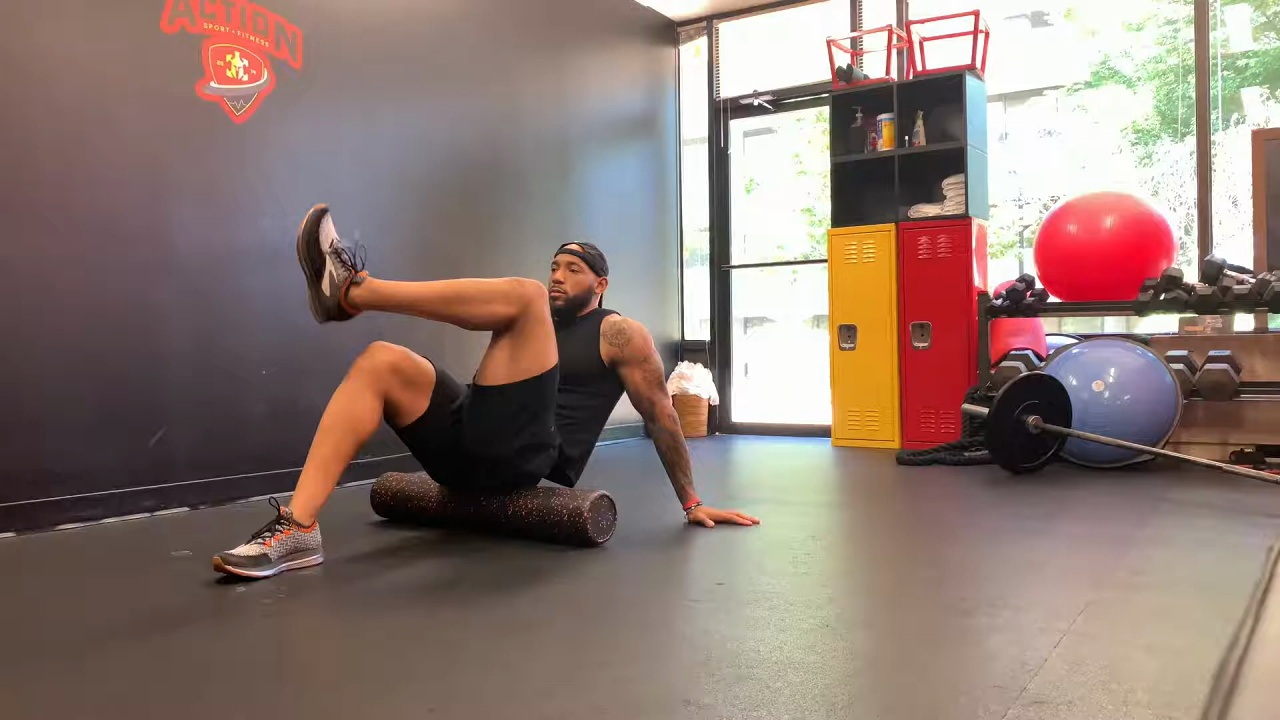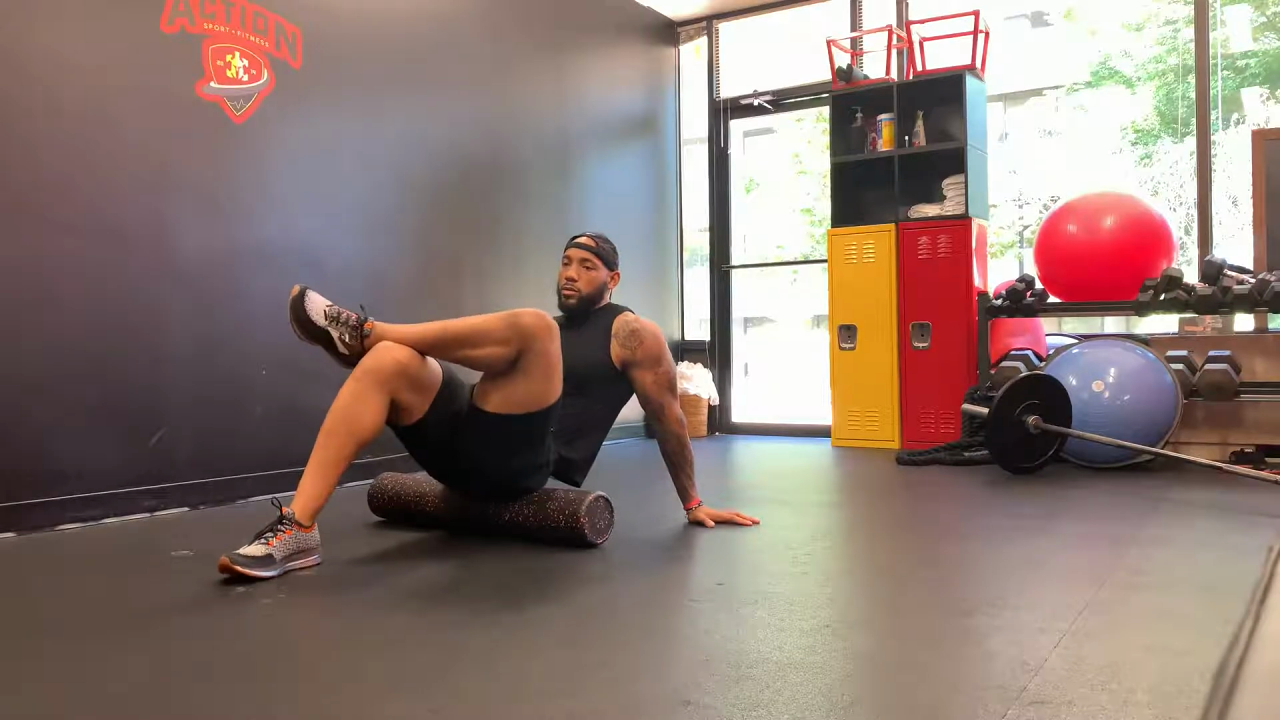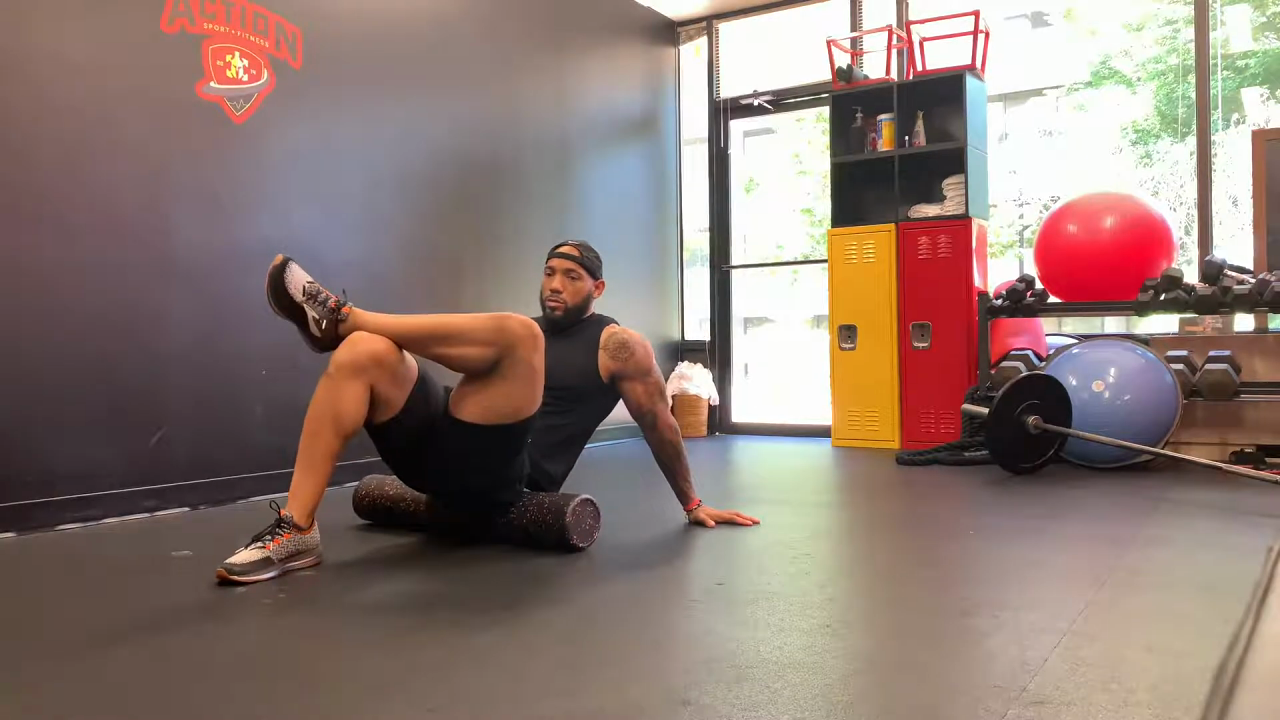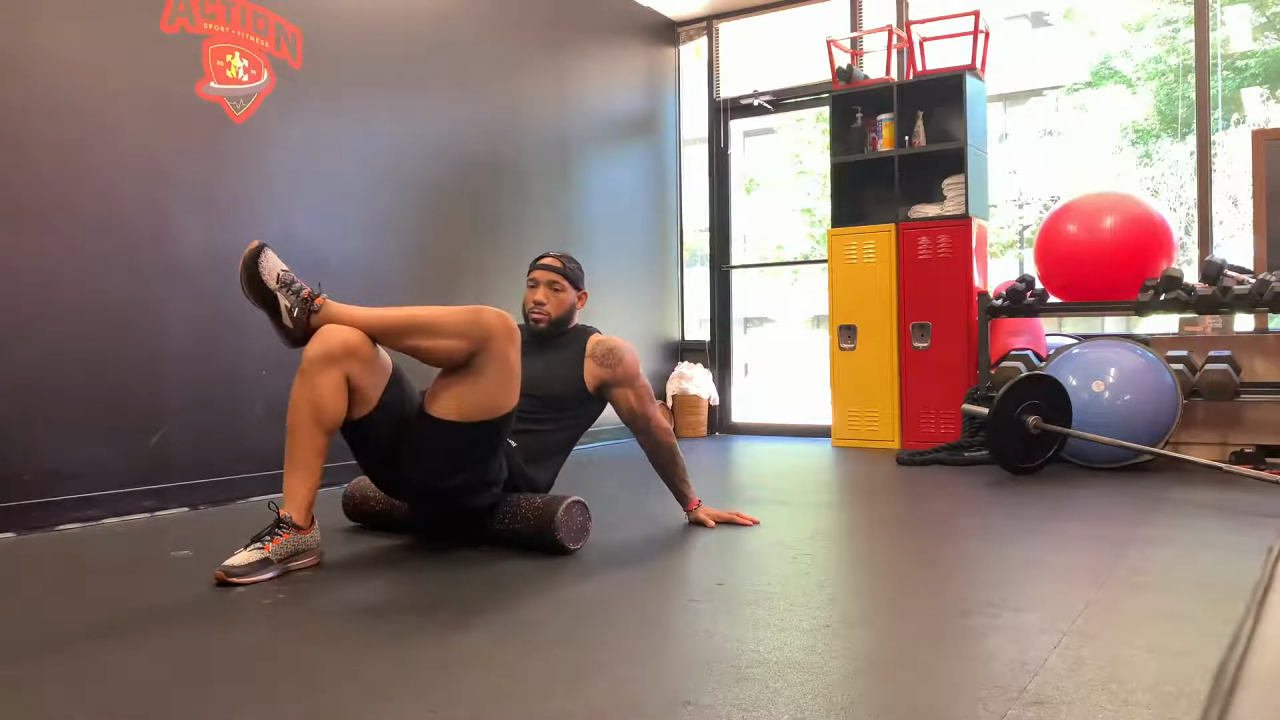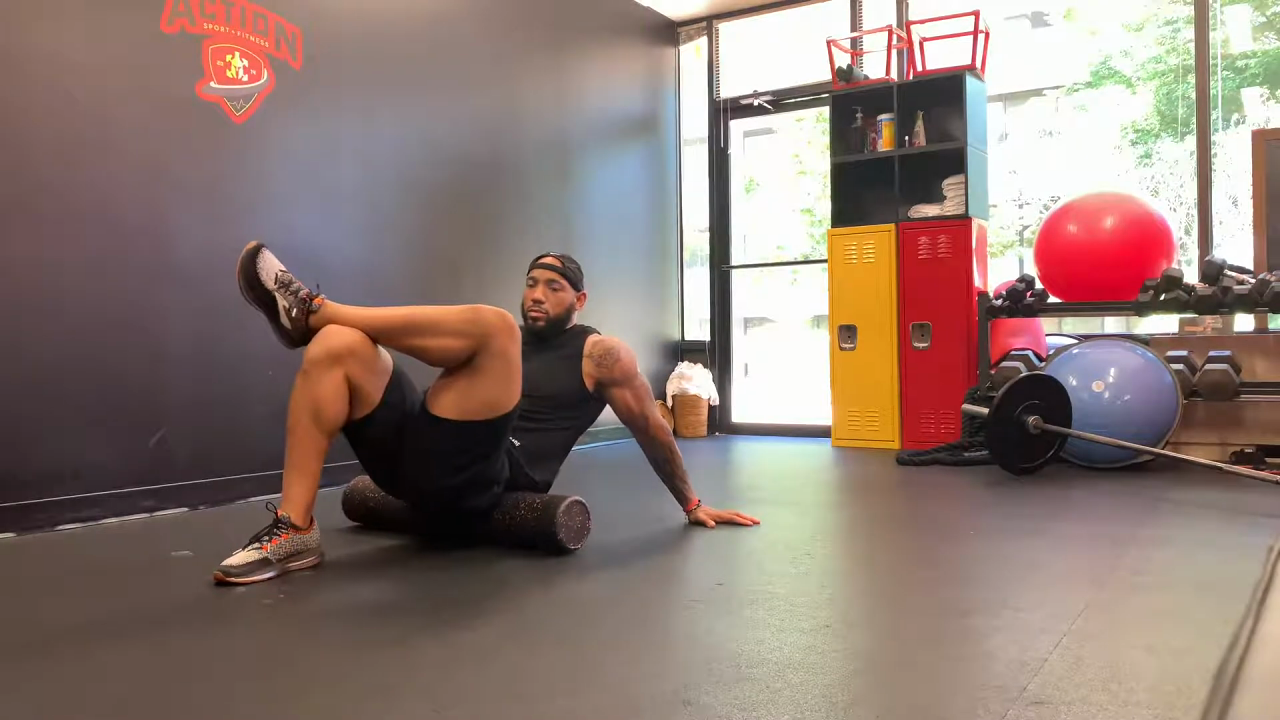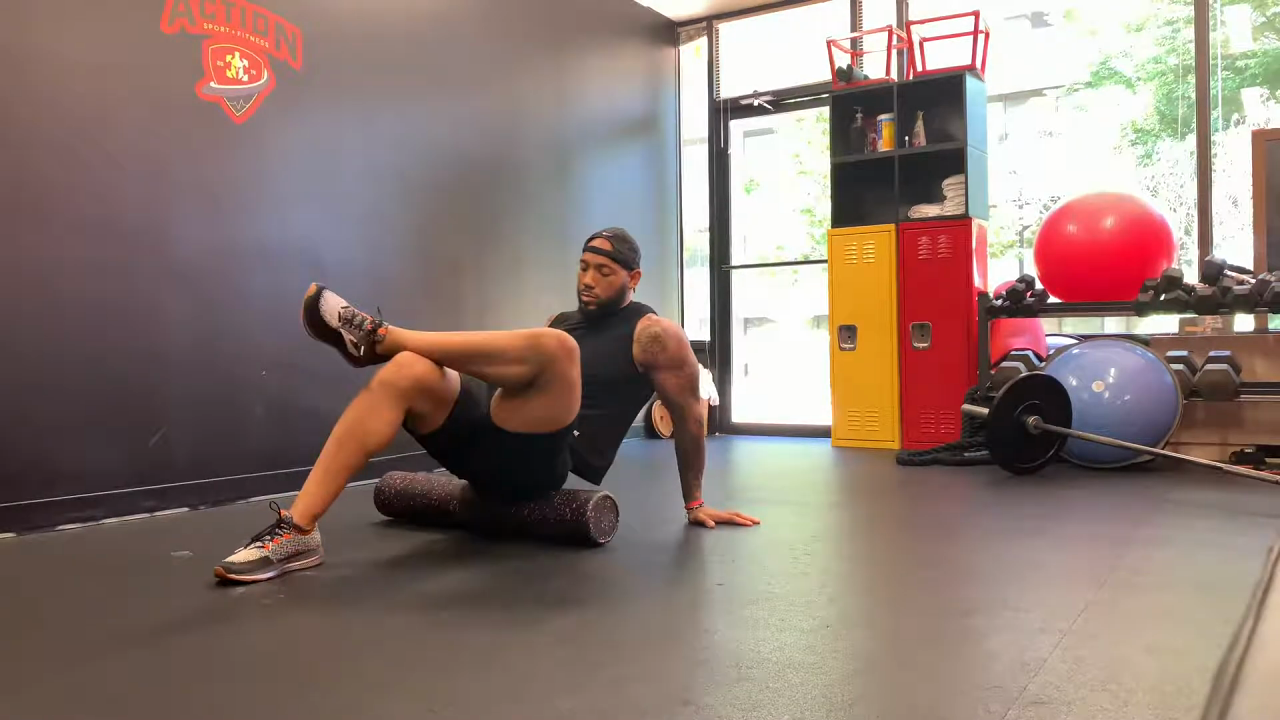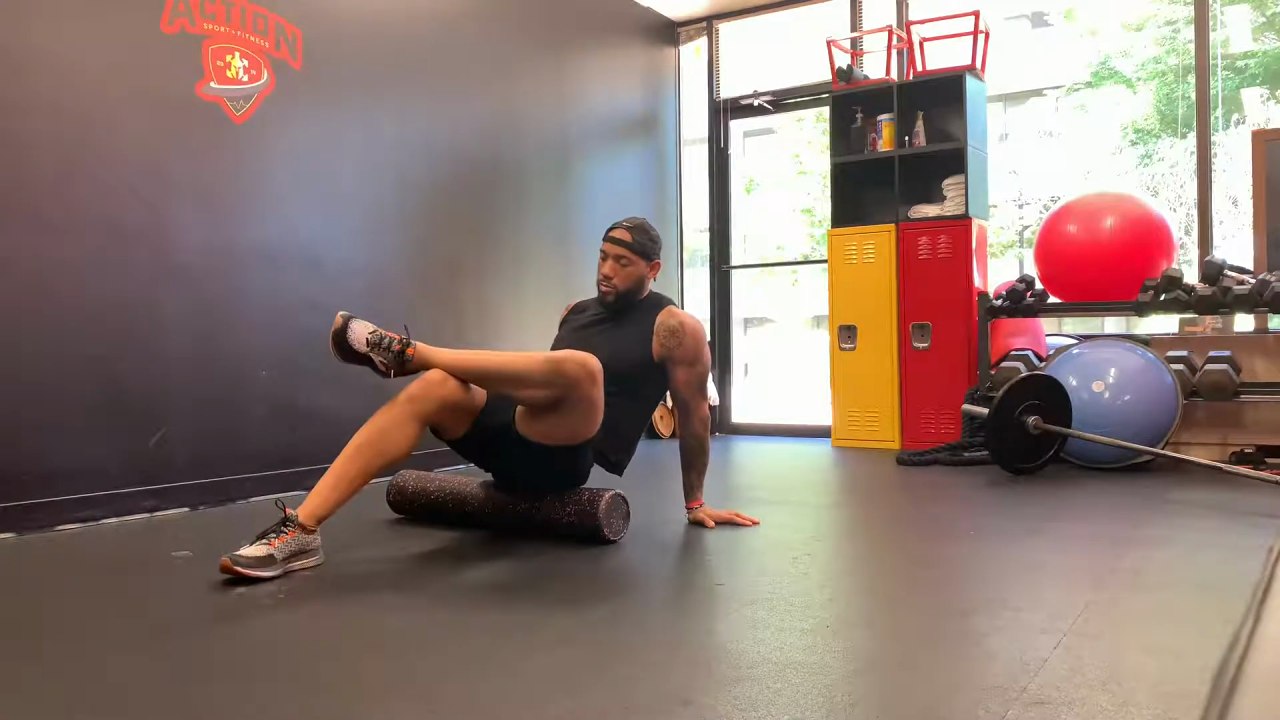
dt=0.7s
person 1, frame 1
left shoulder: (620, 335)
right shoulder: (544, 330)
left elbow: (660, 414)
left wrist: (691, 502)
left hip: (519, 452)
right hip: (471, 449)
left knee: (524, 296)
right knee: (382, 361)
left ankle: (350, 290)
right ankle: (298, 528)
person 1, frame 2
left shoulder: (632, 334)
right shoulder: (551, 332)
left elbow: (668, 417)
left wrist: (692, 503)
left hip: (518, 461)
right hip: (472, 448)
left knee: (532, 327)
right knee: (388, 363)
left ankle: (364, 332)
right ankle: (298, 528)
person 1, frame 3
left shoulder: (619, 346)
right shoulder: (530, 336)
left elbow: (659, 424)
left wrist: (692, 504)
left hip: (495, 471)
right hip: (441, 448)
left knee: (516, 333)
right knee: (362, 353)
left ankle: (339, 316)
right ankle: (296, 531)
person 1, frame 4
left shoulder: (603, 354)
right shoulder: (511, 344)
left elbow: (653, 429)
left wrist: (692, 505)
left hip: (472, 475)
right hip: (420, 455)
left knee: (490, 325)
right knee: (335, 346)
left ankle: (312, 309)
right ankle: (295, 529)
person 1, frame 5
left shoulder: (600, 354)
right shoulder: (511, 347)
left elbow: (651, 427)
left wrist: (690, 504)
left hip: (472, 473)
right hip: (417, 455)
left knee: (491, 324)
right knee: (336, 346)
left ankle: (312, 310)
right ankle: (293, 531)
person 1, frame 6
left shoulder: (653, 335)
right shoulder: (562, 321)
left elbow: (688, 415)
left wrist: (694, 502)
left hip: (539, 461)
right hip: (489, 439)
left knee: (555, 347)
right knee: (407, 372)
left ankle: (381, 335)
right ankle: (297, 530)
person 1, frame 7
left shoulder: (673, 328)
right shoulder: (577, 313)
left elbow: (694, 413)
left wrist: (695, 503)
left hip: (564, 457)
right hip: (514, 429)
left knee: (581, 366)
right knee: (433, 389)
left ankle: (410, 351)
right ankle: (301, 529)
